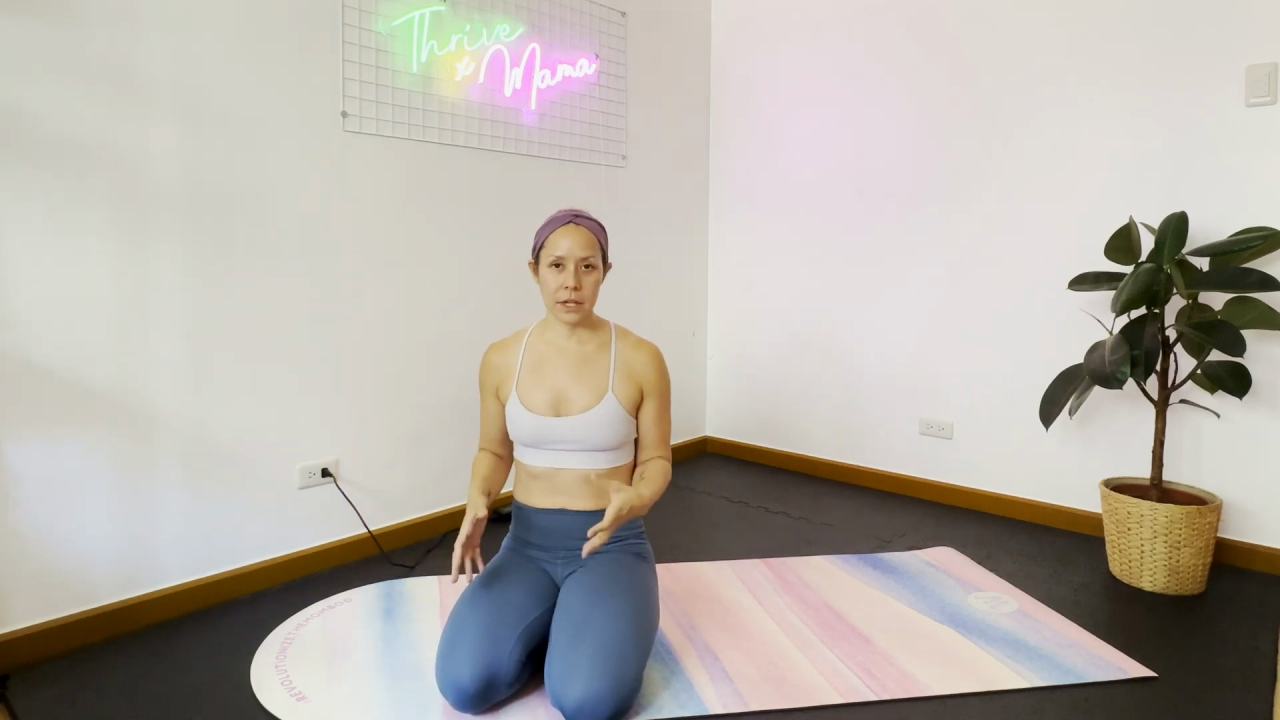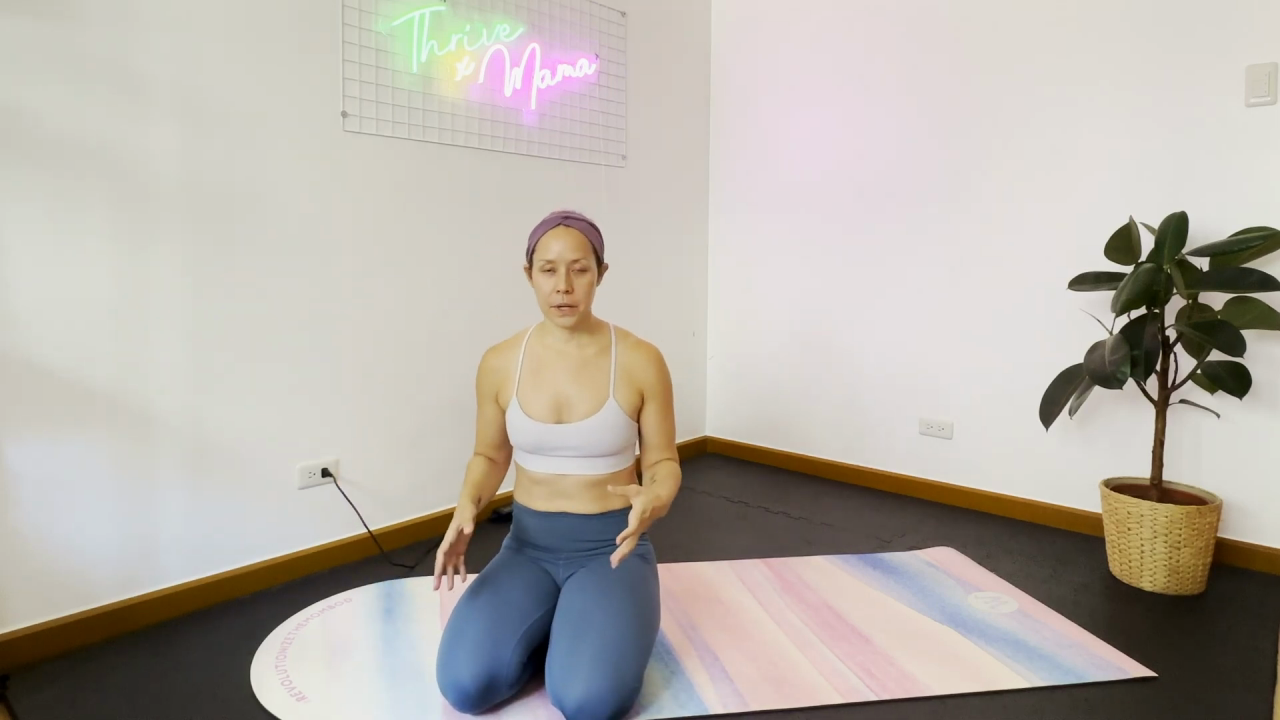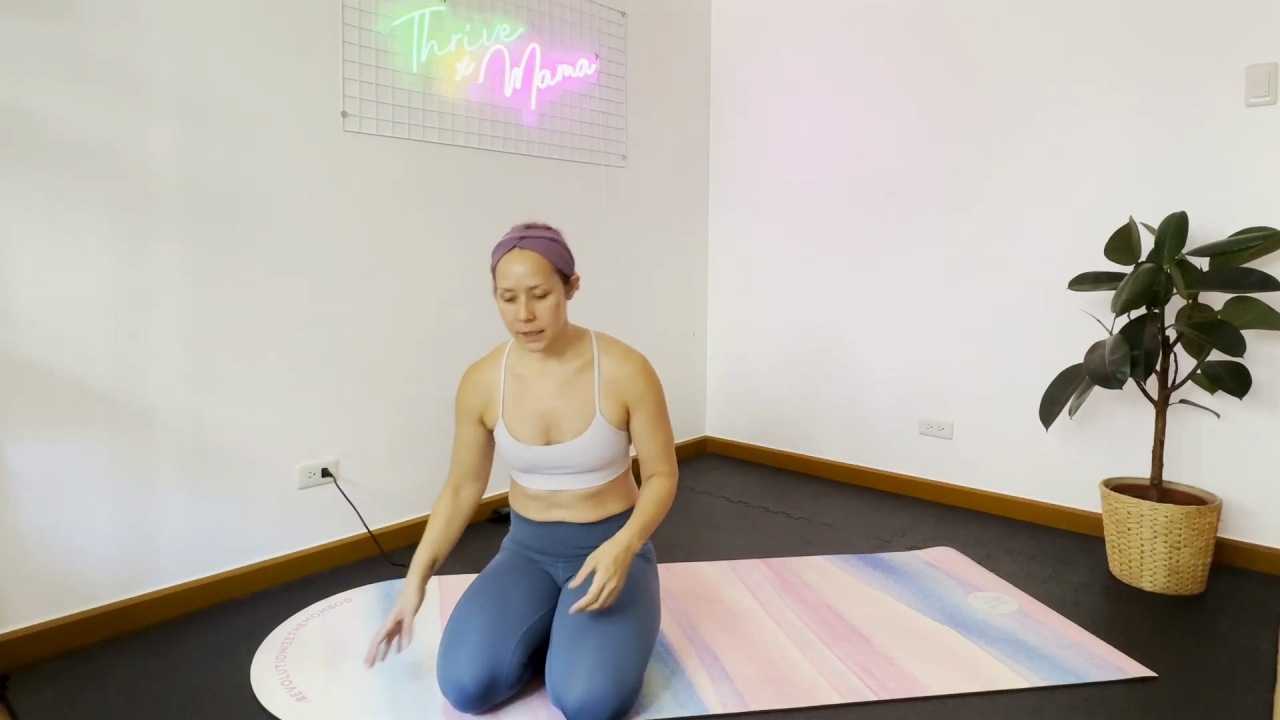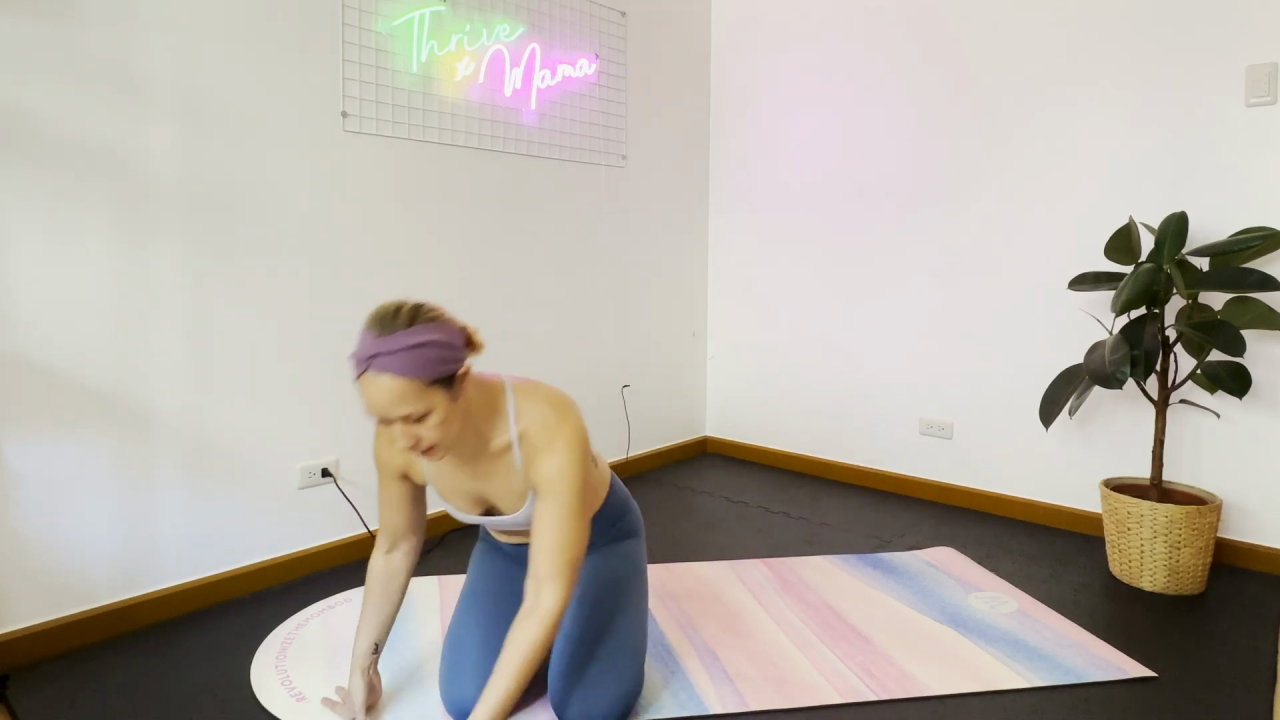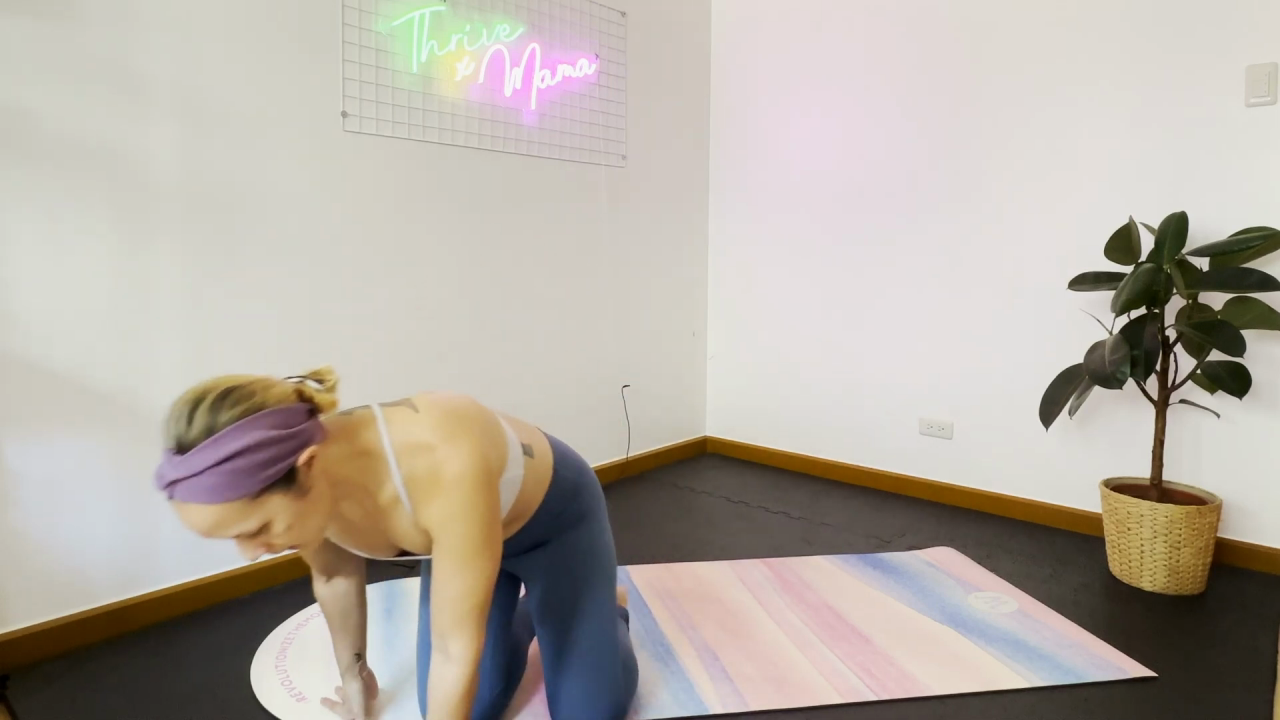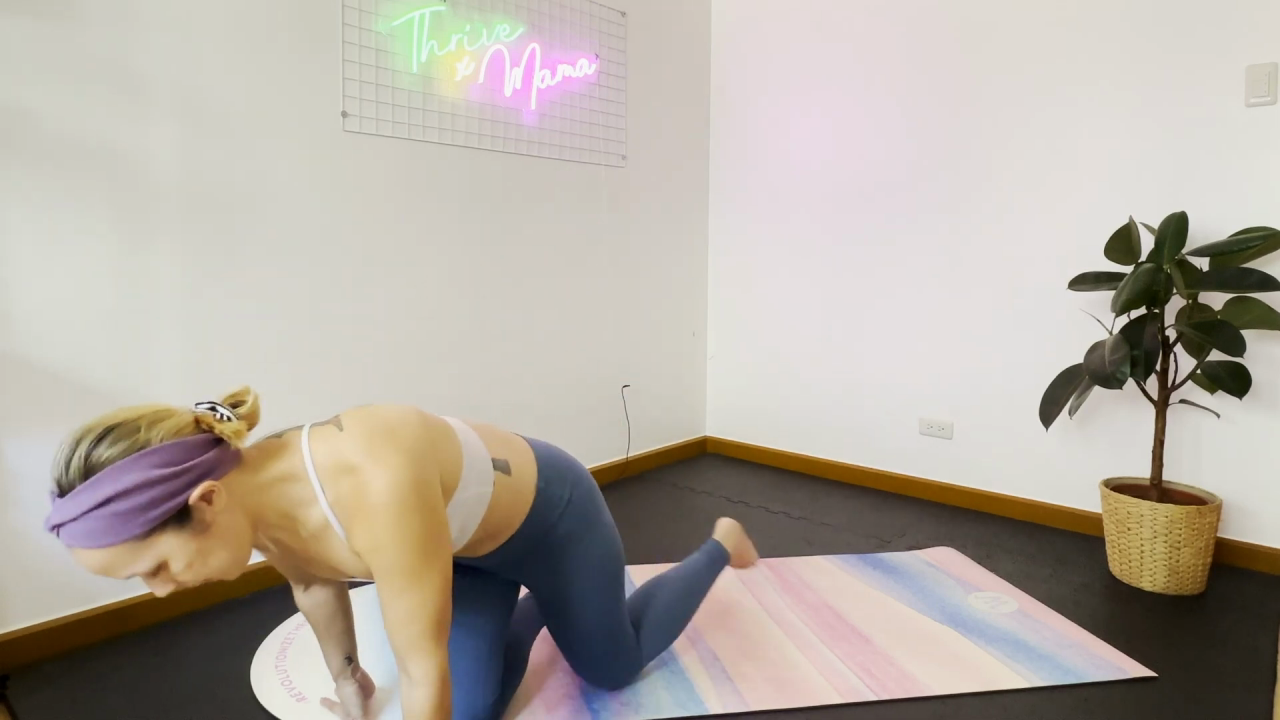
dt=0.4s
person 1, frame 1
left shoulder: (640, 358)
right shoulder: (502, 358)
left elbow: (655, 460)
left wrist: (637, 499)
right wrist: (478, 500)
left hip: (611, 545)
right hip: (528, 544)
left ankle: (601, 630)
right ankle: (551, 631)
person 1, frame 2
left shoulder: (640, 361)
right shoulder: (499, 362)
left elbow: (663, 461)
left wrist: (654, 500)
right wrist: (467, 506)
left hip: (610, 547)
right hip: (530, 546)
left ankle: (603, 627)
right ankle: (550, 630)
person 1, frame 3
left shoulder: (622, 369)
right shoulder: (481, 380)
left elbow: (661, 476)
right elbow: (462, 485)
left wrist: (618, 548)
right wrist: (416, 579)
left hip: (614, 548)
right hip: (529, 547)
left ankle: (586, 622)
right ankle: (555, 626)
person 1, frame 4
left shoulder: (550, 427)
right shoulder: (397, 440)
left elbow: (549, 597)
right elbow: (394, 551)
right wrist: (362, 667)
left hip: (600, 541)
right hip: (505, 547)
right ankle: (548, 627)
person 1, frame 5
left shoulder: (443, 463)
right shoulder: (300, 487)
left elbow: (456, 653)
right elbow: (337, 578)
right wrist: (355, 676)
left hip: (557, 514)
right hip: (474, 523)
left ankle: (605, 608)
right ankle: (532, 607)
person 1, frame 6
left shoulder: (377, 486)
right shoulder: (253, 496)
right elbow: (316, 584)
left hip: (551, 516)
right hip: (466, 538)
left ankle: (717, 545)
right ankle: (536, 606)
